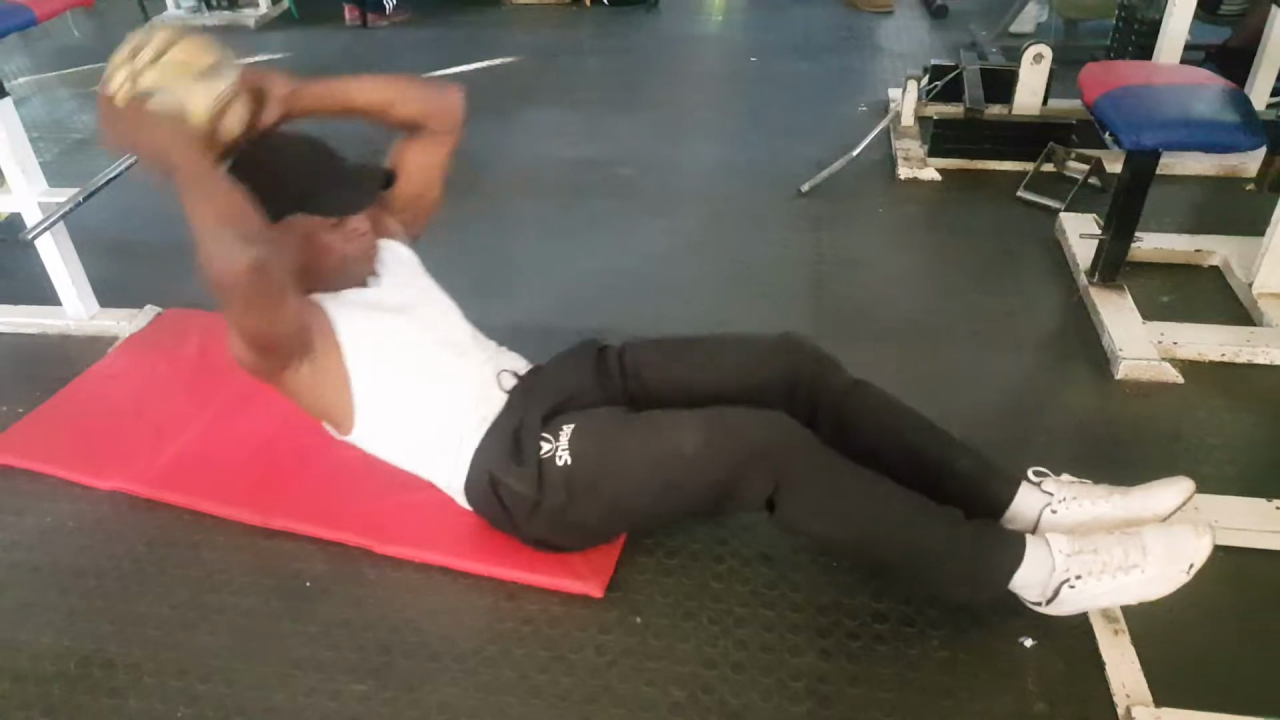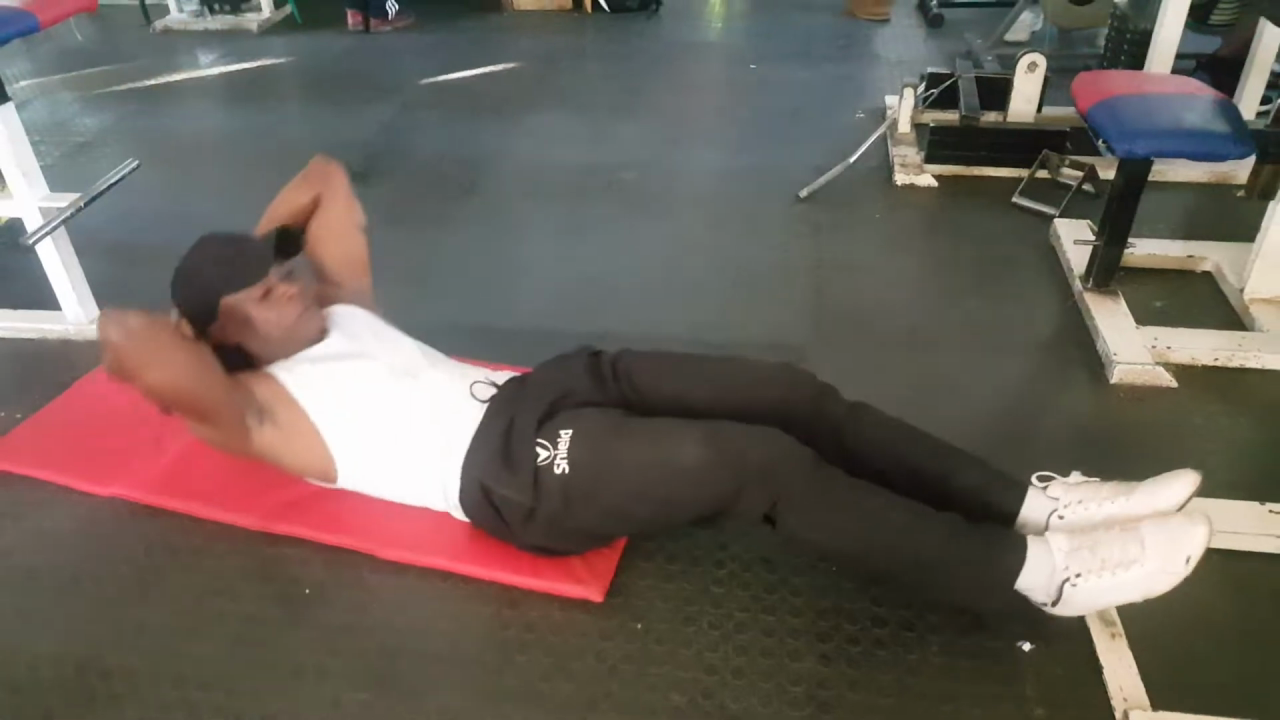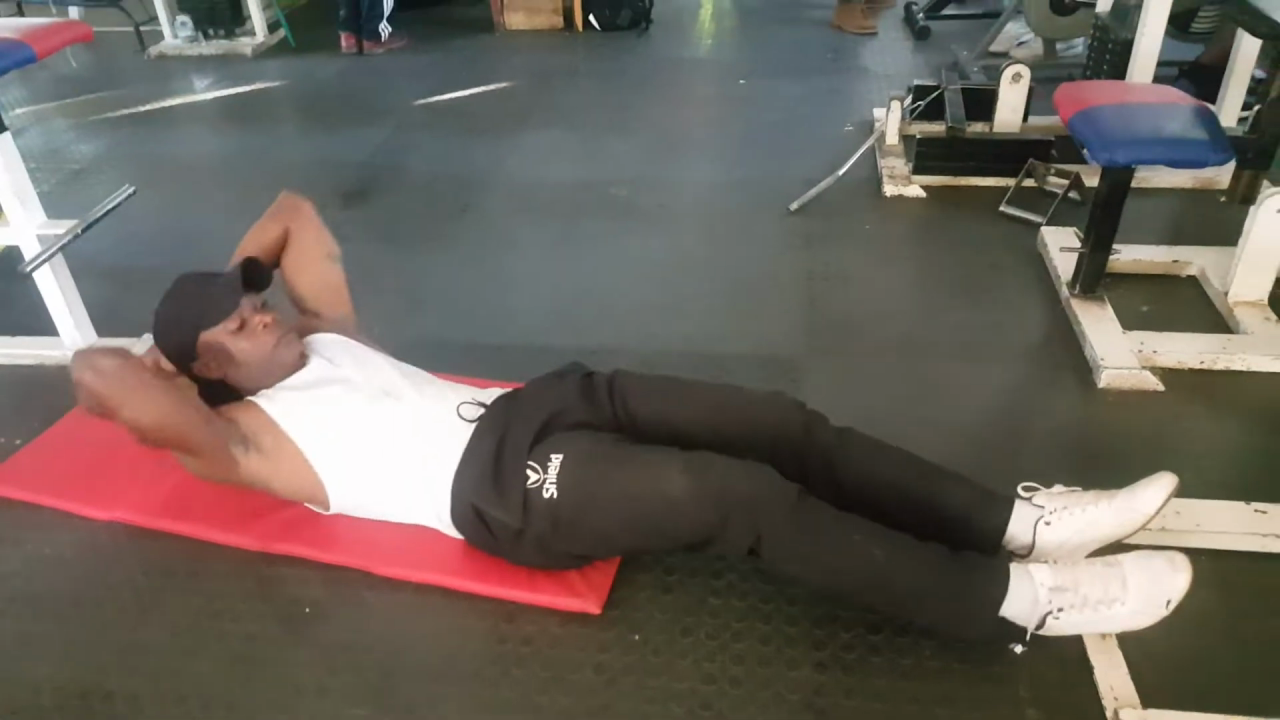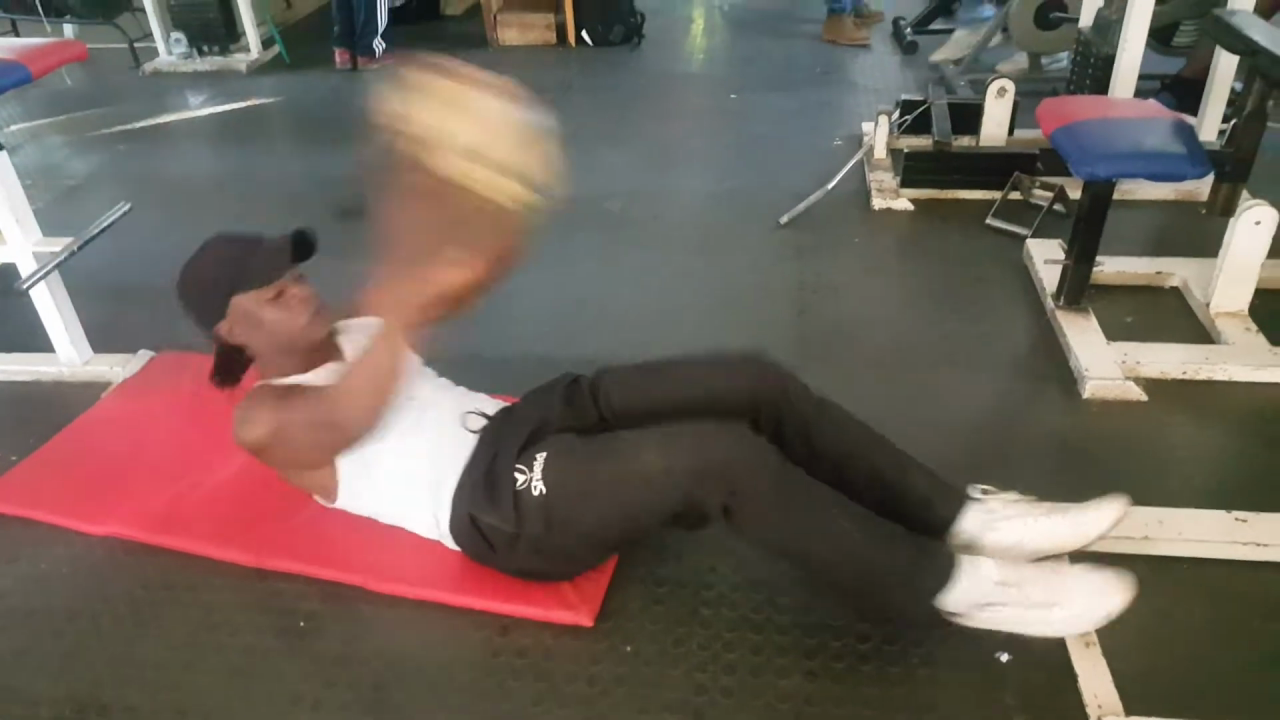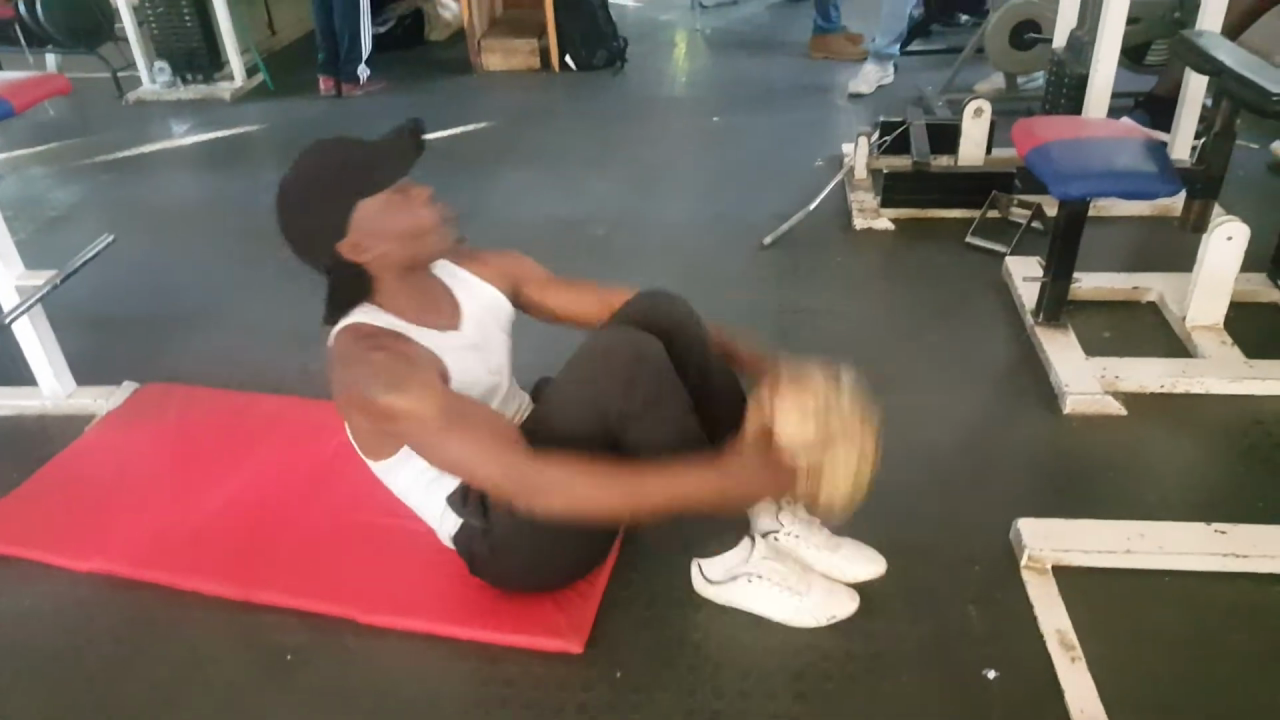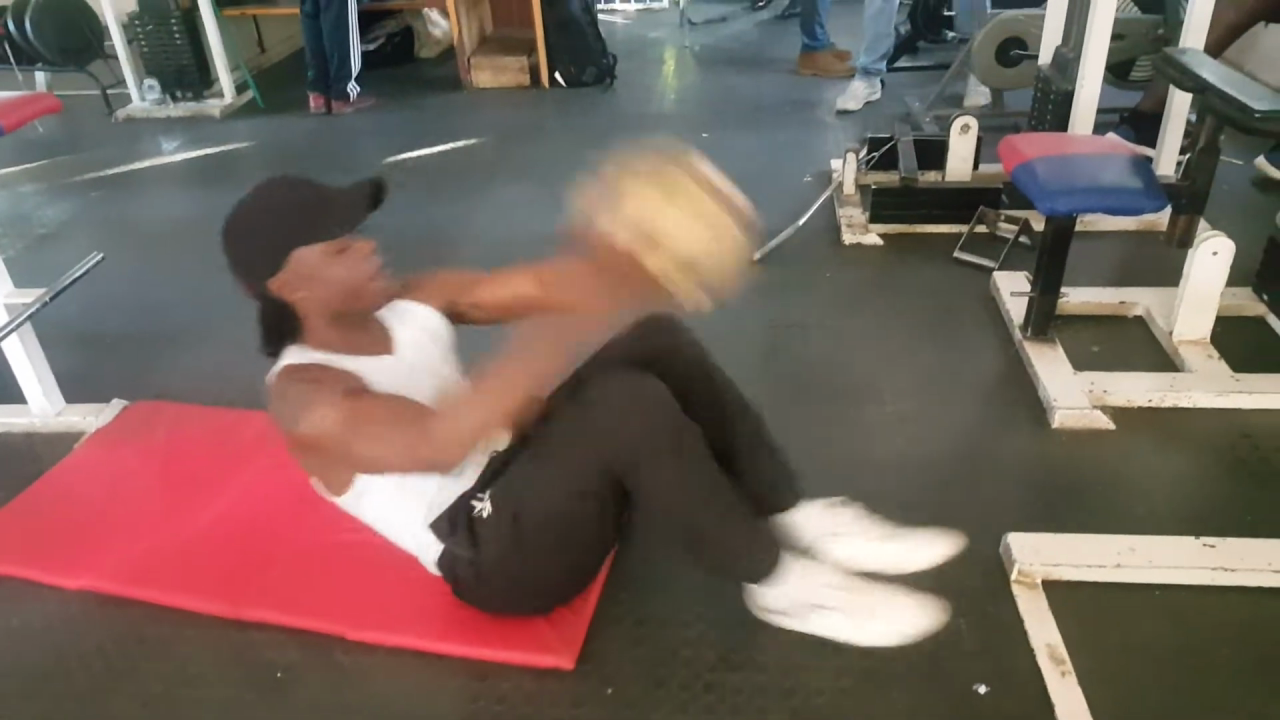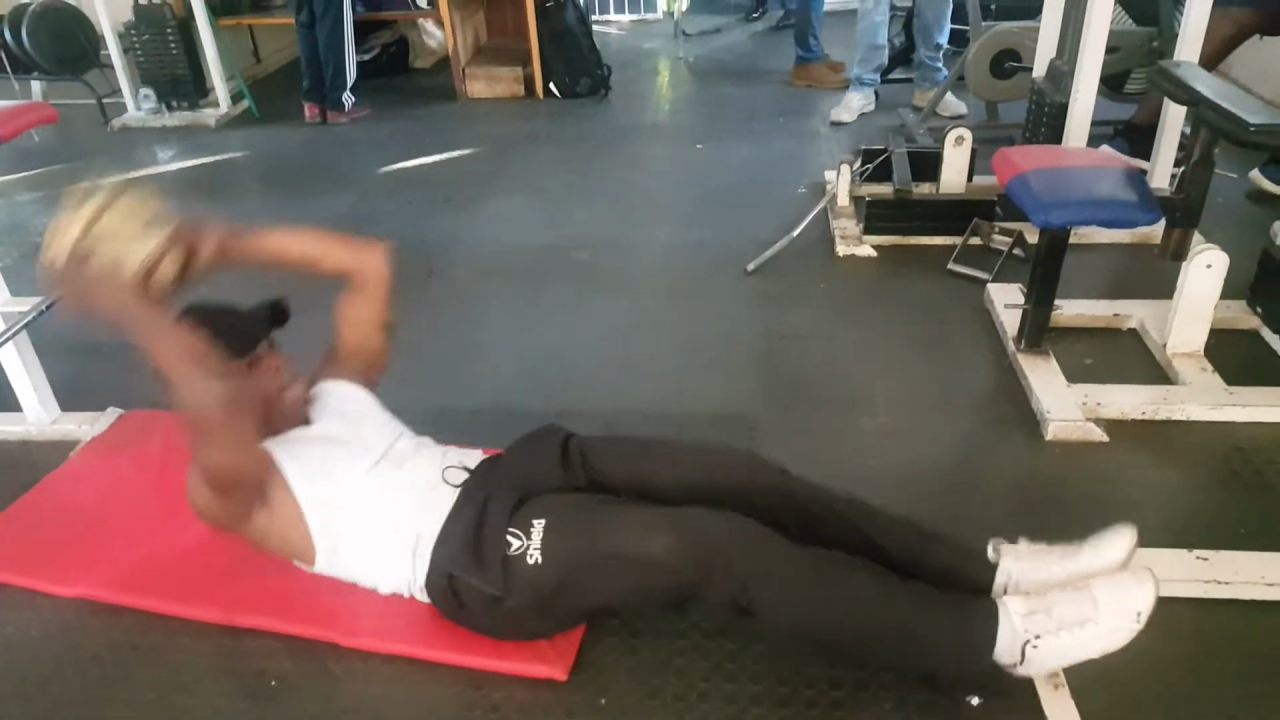
dt=0.3s
person 1, frame 1
left shoulder: (382, 243)
right shoulder: (282, 339)
left elbow: (439, 108)
right elbow: (243, 263)
left wrist: (293, 100)
right wrist: (183, 156)
left hip: (562, 384)
right hip: (522, 469)
left knee: (794, 367)
right knee: (764, 448)
left ankle: (1024, 498)
right ankle: (1029, 570)
person 1, frame 2
left shoulder: (336, 308)
right shoulder: (250, 407)
left elbow: (327, 177)
right elbow: (127, 337)
left wrist: (248, 247)
right wrist: (183, 315)
left hip: (544, 390)
right hip: (510, 474)
left knee: (789, 394)
right knee: (761, 467)
left ankle: (1026, 502)
right ankle: (1031, 574)
person 1, frame 3
left shoulder: (319, 335)
right shoulder: (232, 440)
left elbow: (291, 218)
right elbow: (123, 393)
left wrist: (224, 283)
right wrist: (107, 360)
left hip: (533, 409)
right hip: (501, 495)
left knee: (786, 424)
right knee: (746, 498)
left ankle: (1017, 519)
right ankle: (1013, 597)
person 1, frame 4
left shoulder: (359, 333)
right shoulder: (271, 423)
left elbow: (469, 269)
right elbow: (358, 405)
right wrist: (409, 266)
left hip: (539, 420)
right hip: (504, 509)
left knee: (755, 379)
right knee: (725, 454)
left ankle: (963, 515)
right ankle: (955, 583)
person 1, frame 5
left shoulder: (474, 270)
right shoulder: (373, 362)
left elbow: (598, 303)
right elbow: (529, 487)
left wrist: (743, 362)
right wrist: (718, 478)
left hip: (547, 452)
right hip: (513, 538)
left knee: (656, 314)
right knee: (631, 359)
left ankle: (764, 515)
right ankle: (730, 560)
person 1, frame 6
left shoulder: (409, 303)
right shoulder: (307, 404)
left elbow: (535, 287)
right elbow: (446, 436)
left wrist: (600, 267)
right wrist: (579, 299)
left hip: (529, 480)
right hip: (499, 557)
left knee: (656, 334)
right knee: (633, 402)
left ankle: (797, 523)
right ankle: (775, 583)
person 1, frame 7
left shoulder: (338, 389)
right shoulder: (234, 490)
left elbow: (369, 263)
right elbow: (216, 405)
left wrist: (231, 246)
right wrist: (140, 315)
left hip: (510, 474)
right hip: (481, 557)
left knee: (758, 484)
right knee: (730, 551)
left ankle: (995, 575)
right ankle: (998, 637)
